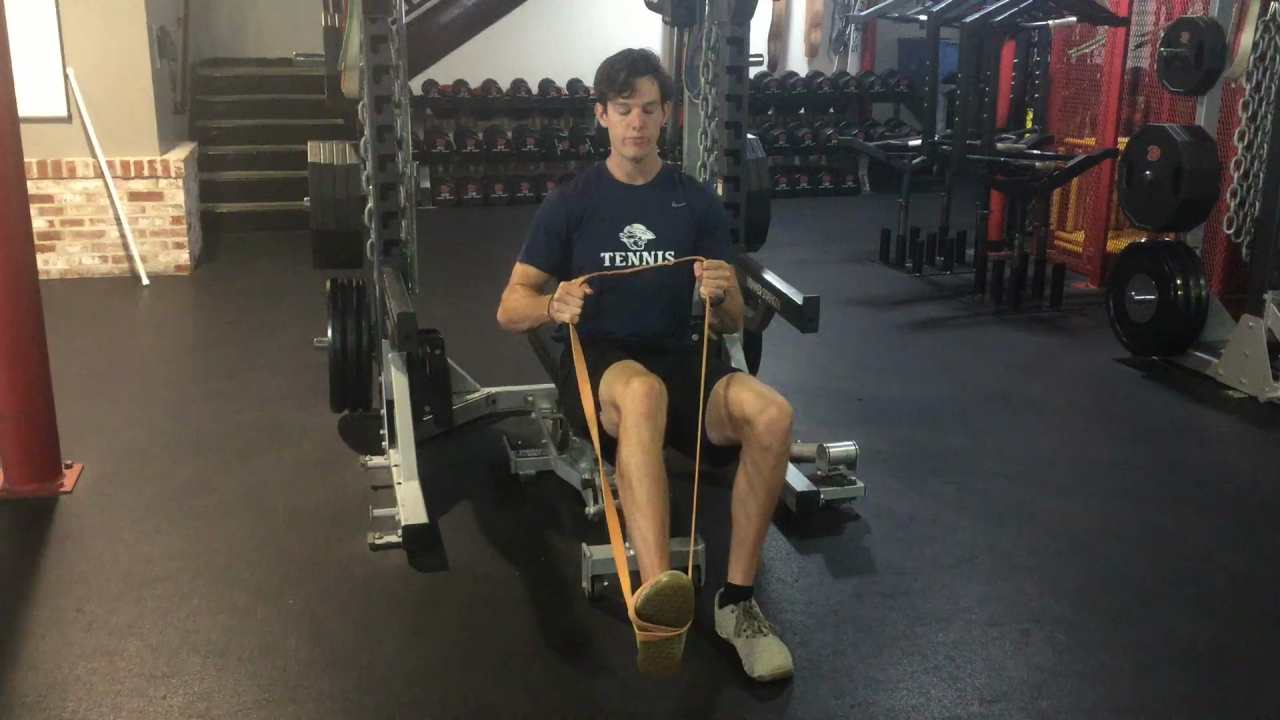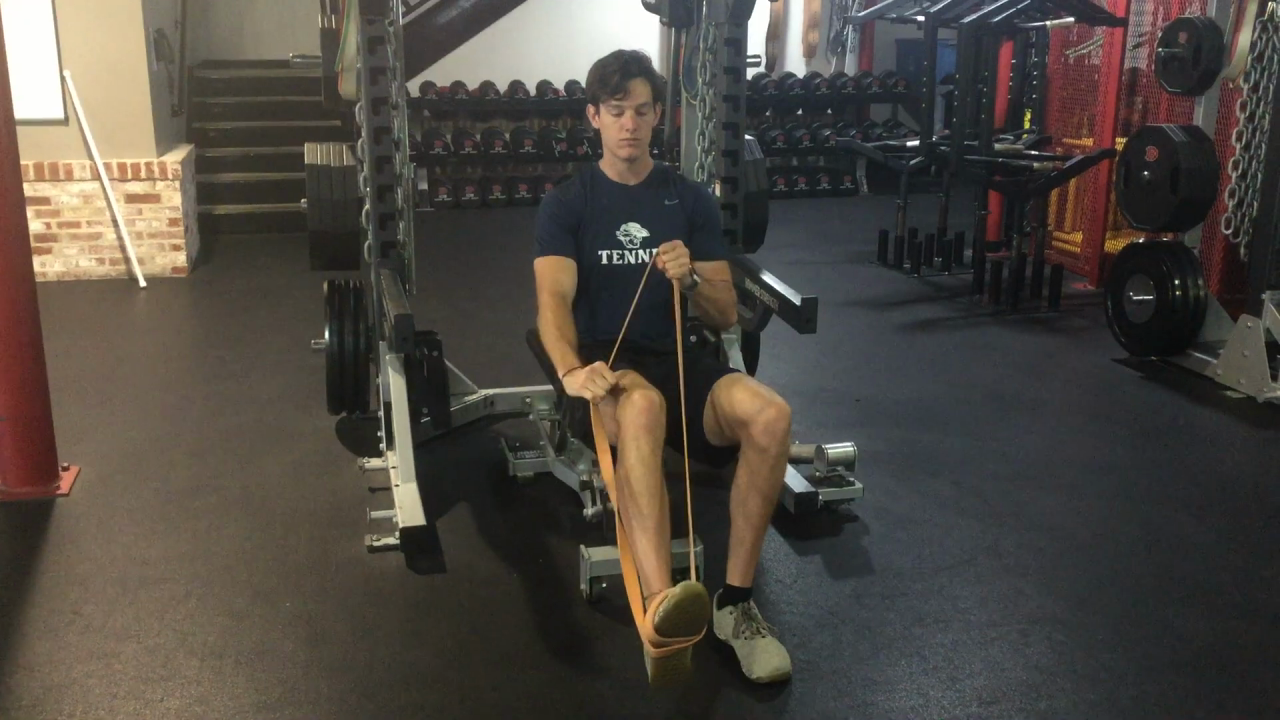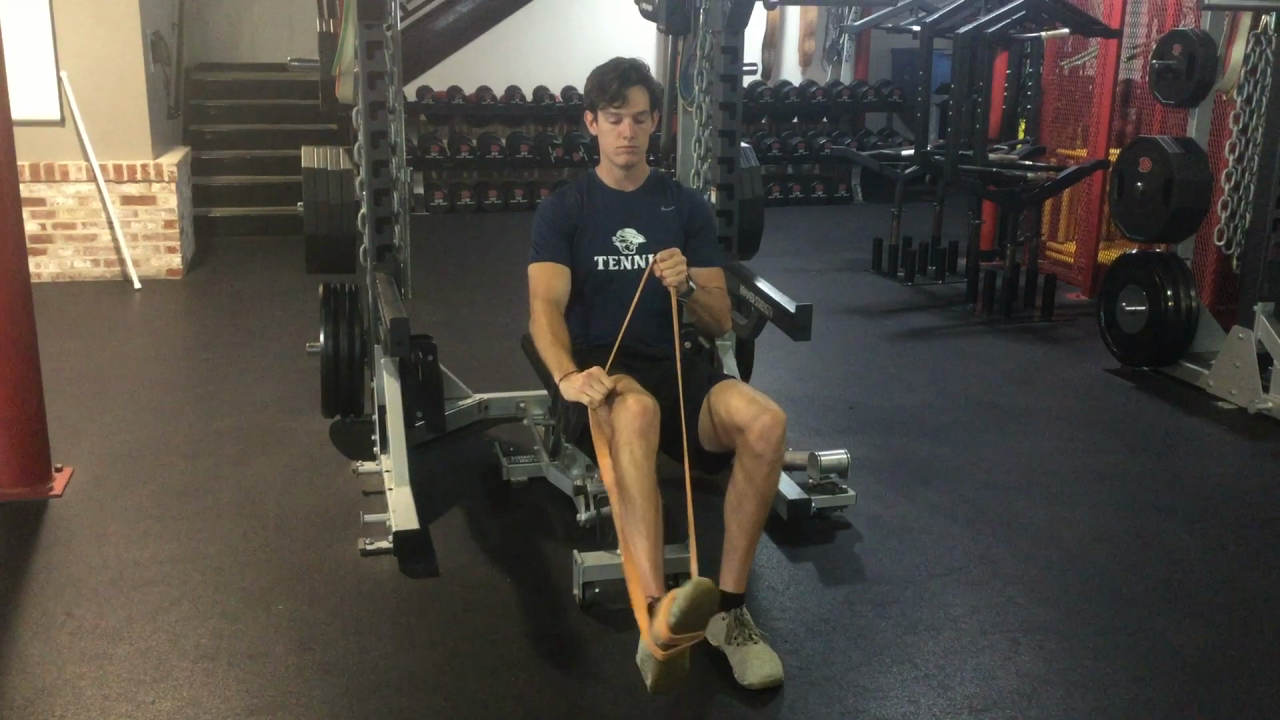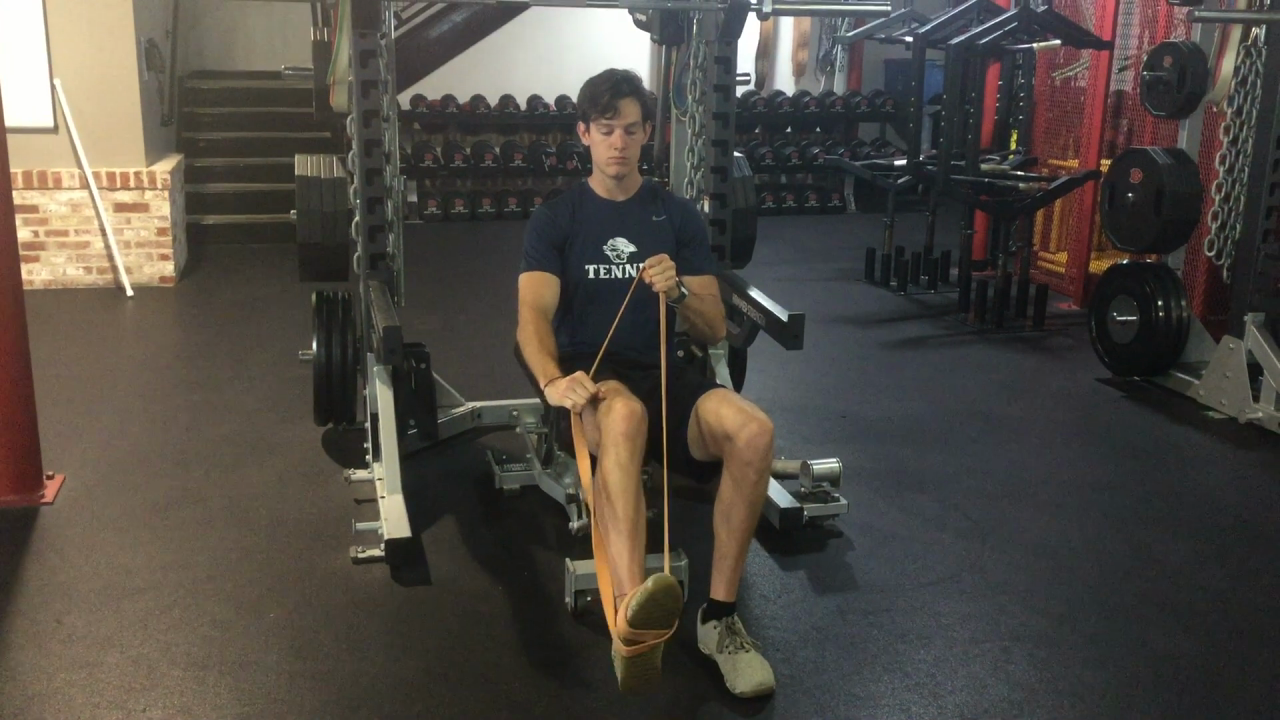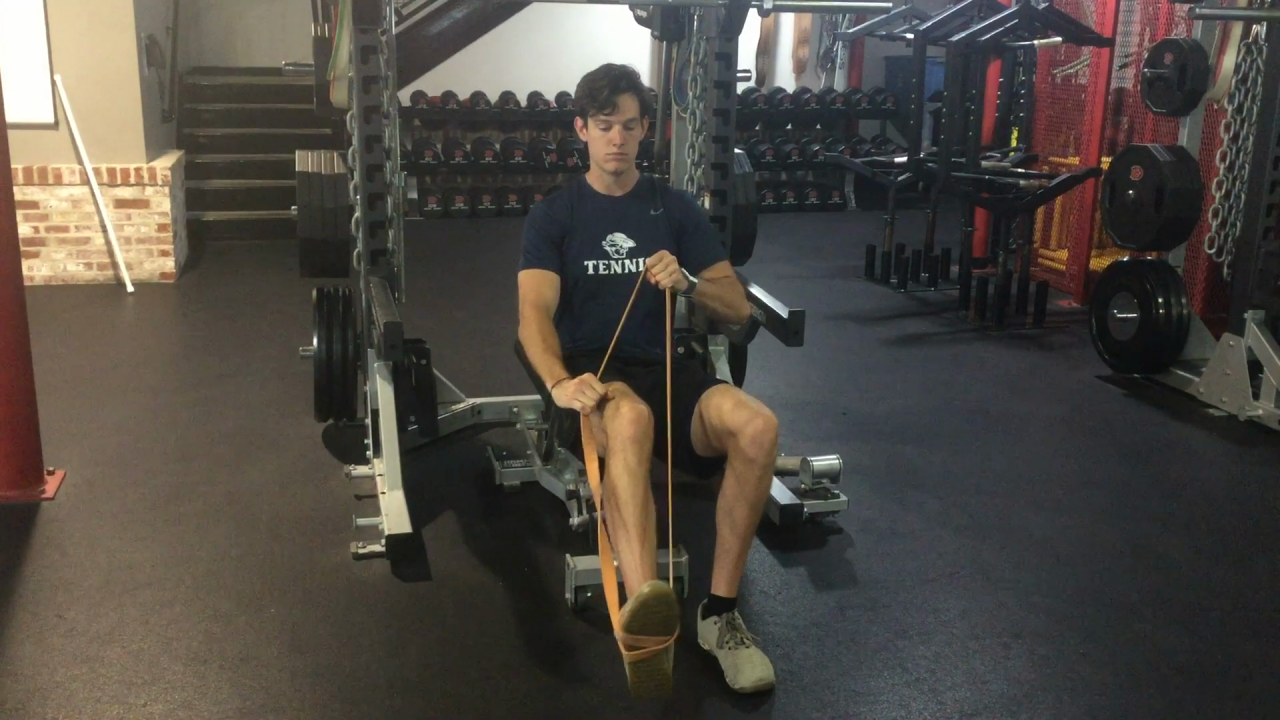
dt=1s
person 1, frame 1
left shoulder: (698, 201)
right shoulder: (569, 203)
left elbow: (731, 322)
right elbow: (510, 307)
left wrist: (720, 295)
right wrist: (551, 305)
left hip: (680, 359)
right hip: (599, 366)
left knee: (772, 415)
right knee: (643, 392)
left ankle: (737, 600)
right ankle: (657, 596)
person 1, frame 2
left shoulder: (691, 199)
right shoulder: (566, 203)
left elbow: (726, 315)
right elbow: (553, 300)
left wrist: (691, 280)
right wrist: (571, 371)
left hip: (678, 360)
right hip: (605, 368)
left knee: (770, 416)
right knee: (641, 406)
left ankle: (736, 601)
right ankle: (660, 609)
person 1, frame 3
left shoulder: (686, 205)
right shoulder: (563, 208)
left elbow: (720, 321)
right elbow: (546, 305)
left wrist: (687, 286)
right wrist: (568, 375)
left hip: (670, 364)
right hip: (600, 370)
left knee: (765, 422)
right knee: (636, 410)
left ankle: (728, 607)
right ankle: (659, 616)
person 1, frame 4
left shoulder: (678, 215)
right shoulder: (555, 218)
left elbow: (715, 329)
right elbow: (533, 314)
left wrist: (677, 292)
right wrist: (552, 379)
left hip: (661, 372)
right hip: (590, 380)
left knee: (753, 431)
right knee: (623, 413)
left ankle: (720, 616)
right ankle: (631, 615)
person 1, frame 5
left shoulder: (675, 207)
right shoulder: (552, 215)
left elbow: (738, 307)
right elbow: (534, 313)
left wrist: (686, 282)
right wrist: (560, 382)
left hip: (661, 368)
right hip: (590, 375)
left knee: (757, 428)
right knee: (629, 419)
left ankle: (720, 611)
right ankle: (644, 619)
